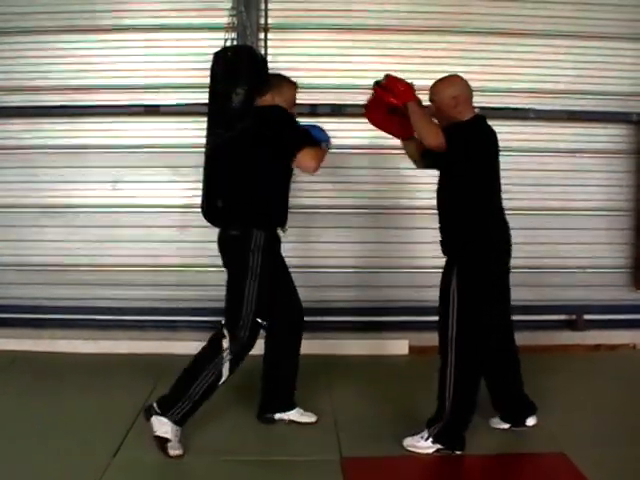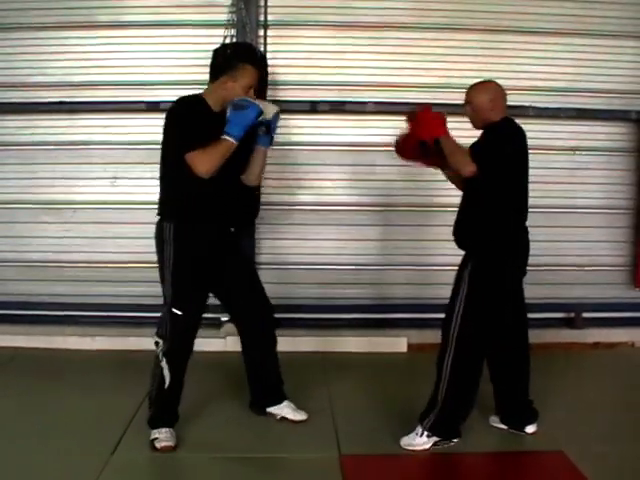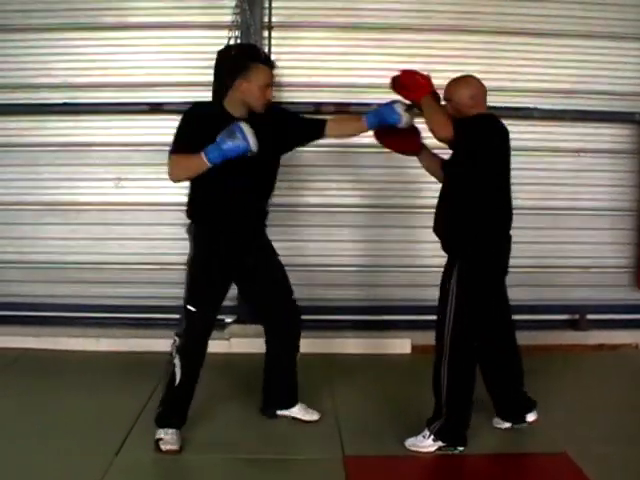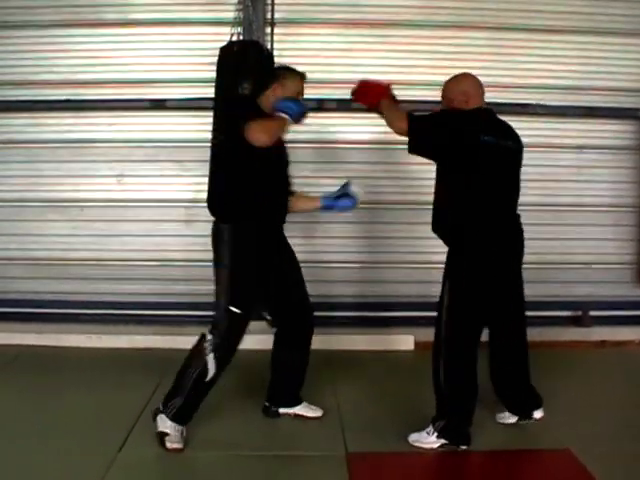
dt=0.7s
person 1, frame 1
left shoulder: (236, 126)
right shoulder: (273, 117)
right elbow: (308, 162)
right wrist: (319, 140)
left hip: (251, 237)
right hip: (253, 239)
left knee: (288, 319)
right knee: (240, 333)
left ankle: (278, 403)
right ankle: (168, 414)
person 1, frame 2
left shoulder: (241, 122)
right shoulder: (186, 112)
left elbow: (249, 182)
right elbow: (203, 167)
left wrist: (262, 141)
right wrist: (233, 133)
left hip: (222, 234)
right hip: (183, 234)
left knee: (258, 315)
right knee: (178, 328)
left ankle: (269, 397)
right ankle: (161, 420)
person 1, frame 3
left shoulder: (277, 122)
right shoulder: (199, 118)
left elbow: (330, 128)
right elbow: (176, 171)
left wrist: (374, 118)
right wrist: (213, 153)
left hip: (251, 236)
right hip: (211, 237)
left knee: (284, 319)
right knee: (195, 330)
left ankle: (280, 400)
right ankle: (169, 421)
person 1, frame 4
left shoulder: (271, 126)
right shoulder: (245, 114)
left elbow: (282, 198)
right elbow: (259, 136)
left wrist: (327, 202)
right wrist: (285, 114)
left hip: (268, 234)
right hip: (239, 237)
left knee: (298, 317)
right knee: (228, 329)
left ankle: (283, 398)
right ankle: (173, 414)
person 2, frame 1
left shoulder: (473, 133)
right shoulder: (469, 134)
left elbow: (433, 141)
right elbow: (424, 157)
left wrist: (407, 101)
right wrist: (399, 127)
left hip: (472, 252)
right hip: (489, 246)
left knee: (461, 340)
right knee: (495, 330)
left ankle: (446, 433)
right ankle: (517, 409)
person 2, frame 2
left shoulder: (500, 136)
right shoulder: (510, 137)
left elbow: (468, 168)
right elbow: (473, 181)
left wrist: (440, 134)
right wrist: (438, 159)
left hip: (488, 250)
right hip: (511, 247)
left knee: (463, 337)
right knee: (508, 332)
left ankle: (440, 425)
right ankle: (519, 413)
person 2, frame 3
left shoulder: (486, 129)
right shoulder: (490, 132)
left elbow: (444, 130)
right elbow: (448, 173)
left wrist: (420, 95)
right wrist: (416, 148)
left hip: (476, 251)
right hip: (487, 246)
left knee: (456, 338)
right knee: (496, 329)
left ankle: (447, 430)
right ankle: (517, 406)
person 2, frame 4
left shoulder: (457, 125)
right shoulder: (508, 135)
left elbow: (402, 125)
left wrist: (381, 98)
left hip: (473, 246)
right hip: (508, 241)
left knee: (456, 336)
right knee: (507, 325)
left ankle: (452, 428)
right ankle: (524, 402)
